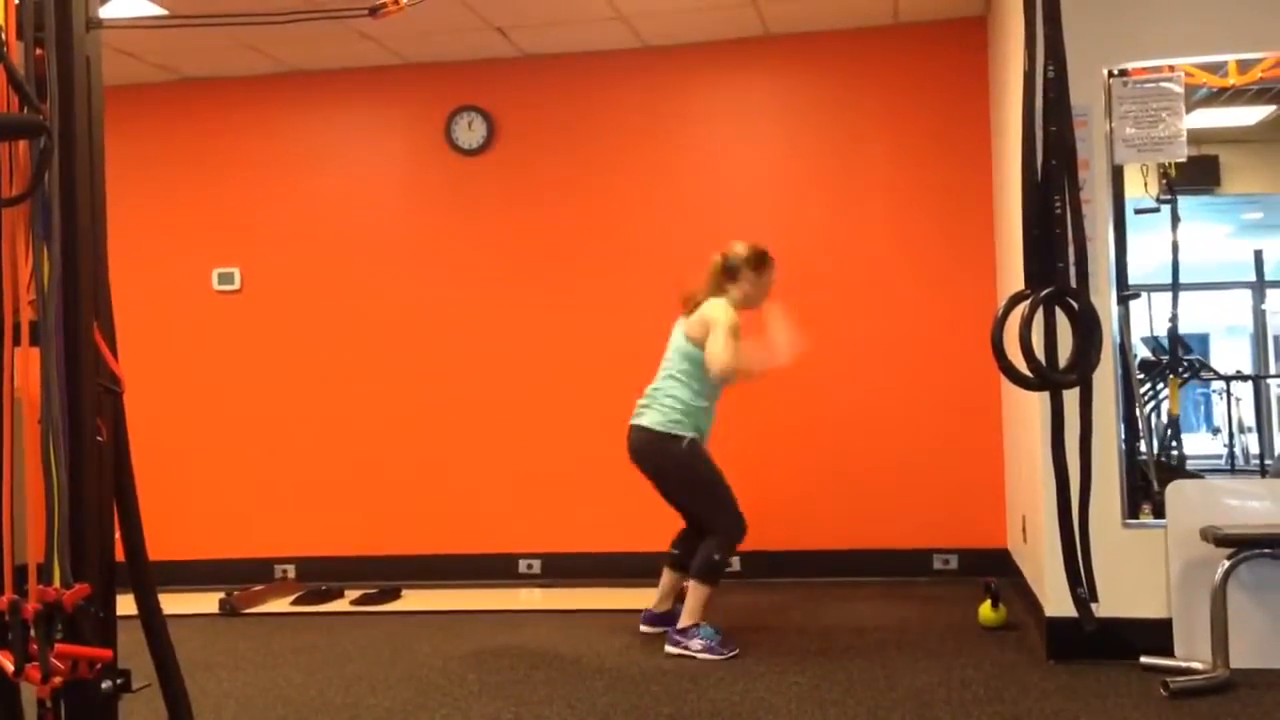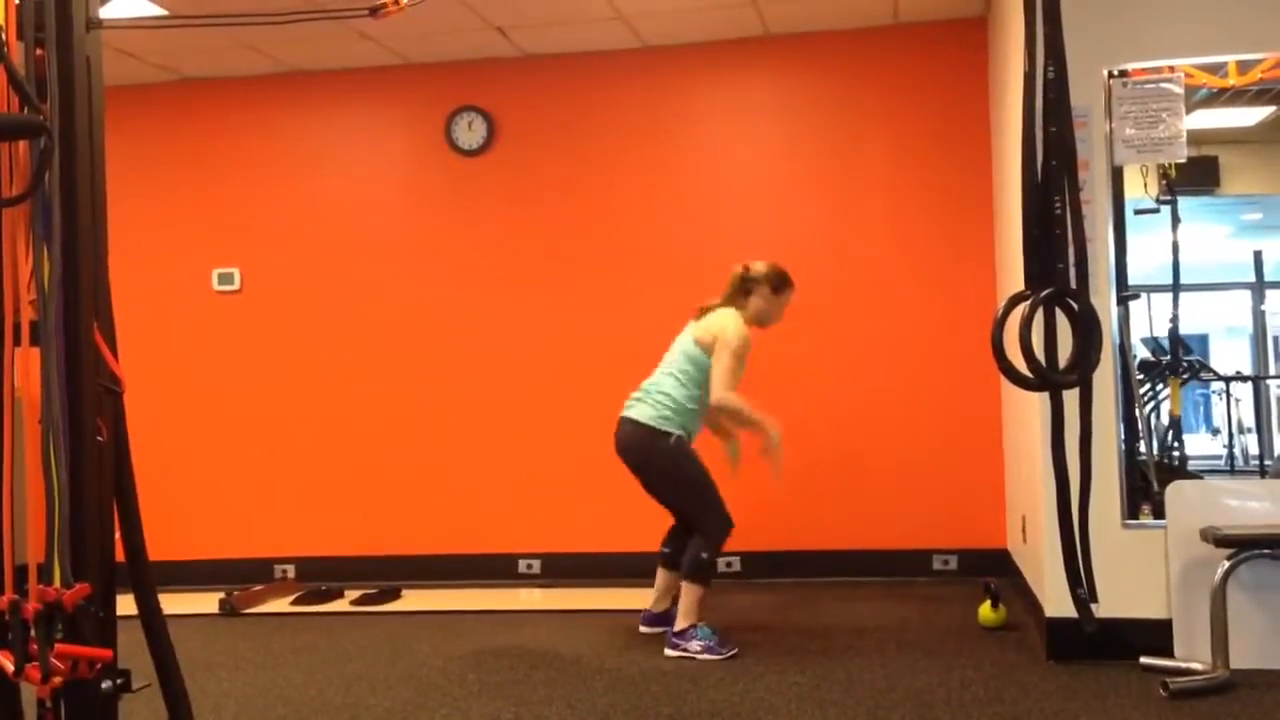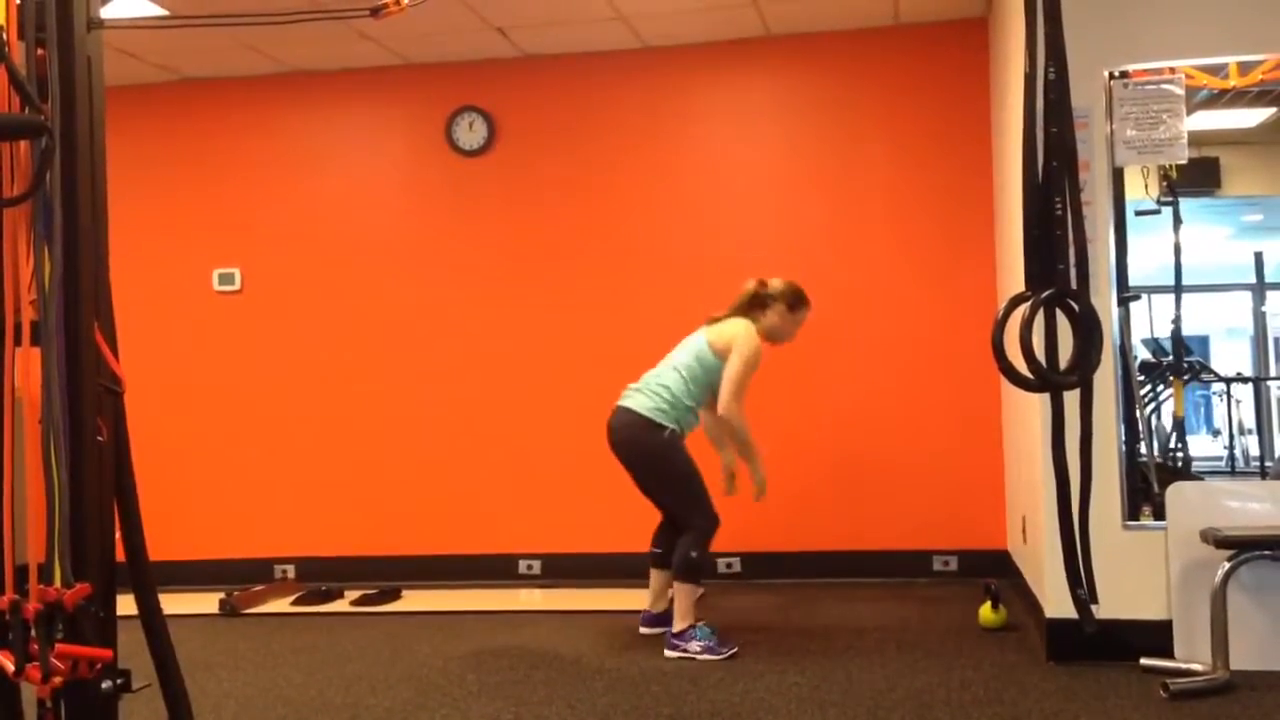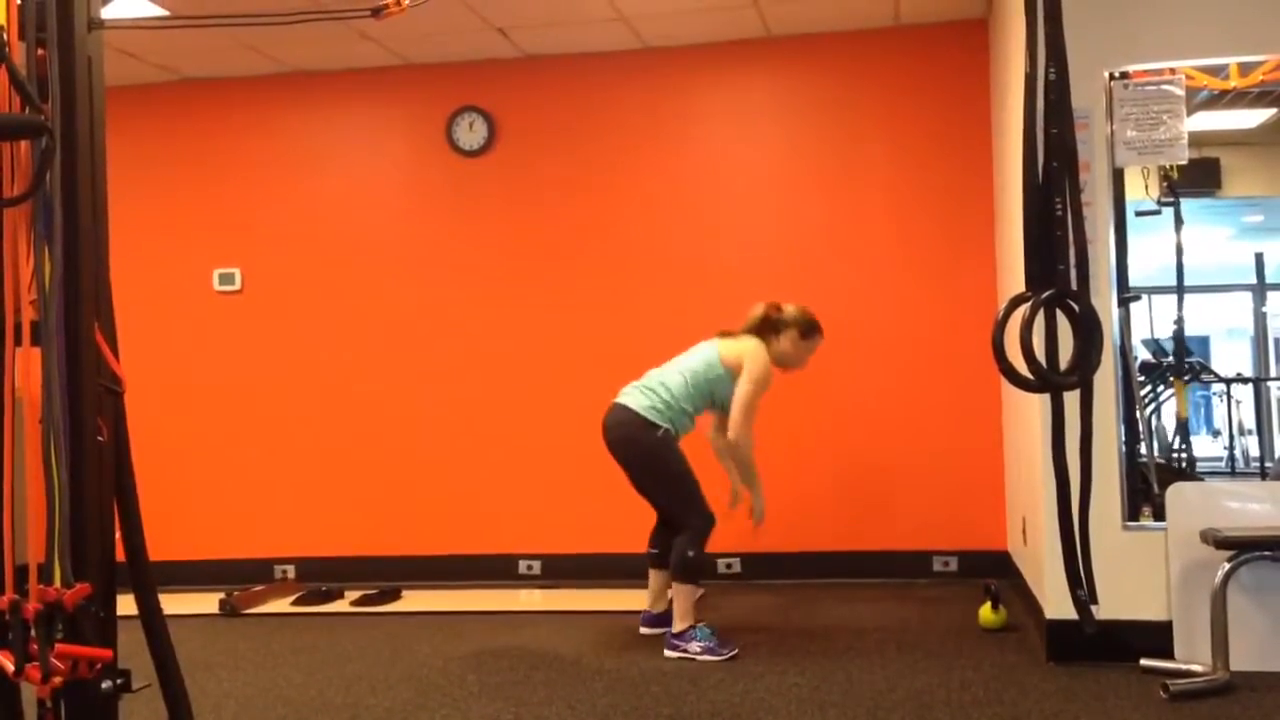
dt=0.1s
person 1, frame 1
left shoulder: (707, 310)
right shoulder: (721, 314)
right elbow: (720, 367)
left wrist: (754, 356)
right wrist: (775, 351)
left hip: (648, 433)
right hip: (667, 437)
left knee: (704, 522)
right knee: (728, 525)
left ankle: (660, 610)
right ankle: (686, 630)
person 1, frame 2
left shoulder: (713, 321)
right shoulder: (735, 328)
right elbow: (721, 397)
left wrist: (729, 435)
right wrist: (766, 428)
left hip: (636, 428)
right hip: (654, 435)
left knee: (692, 519)
right knee: (713, 524)
left ankle: (658, 609)
right ankle: (684, 632)
person 1, frame 3
left shoulder: (728, 333)
right shoulder: (749, 339)
left elbow: (709, 411)
right elbow: (728, 414)
left wrist: (727, 459)
right wrist: (755, 464)
left hip: (629, 418)
right hip: (646, 425)
left knee: (677, 515)
right knee: (699, 519)
left ankle: (657, 610)
right ankle: (683, 633)
person 1, frame 4
left shoulder: (736, 350)
right shoulder: (759, 359)
left elbow: (720, 430)
right elbow: (737, 435)
left wrist: (735, 480)
right wrist: (756, 493)
left hip: (625, 419)
right hip: (643, 425)
left knee: (674, 516)
right knee: (695, 520)
left ankle: (656, 611)
right ankle: (683, 633)
